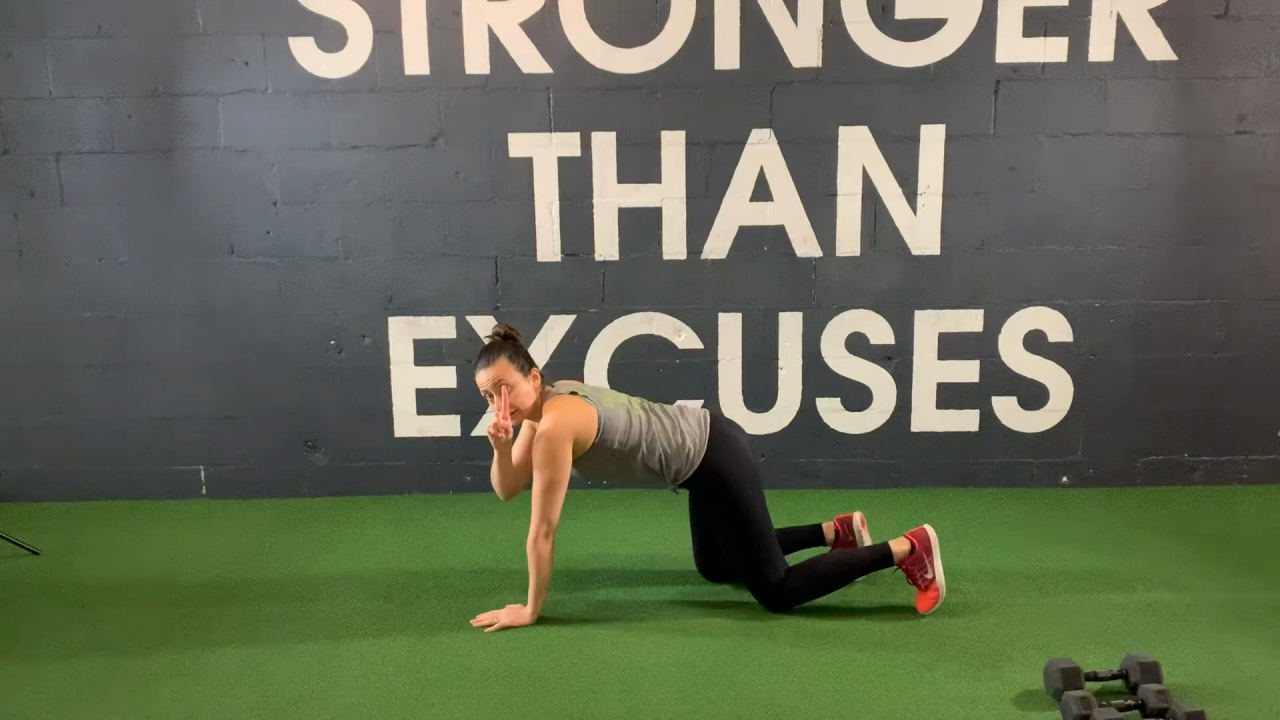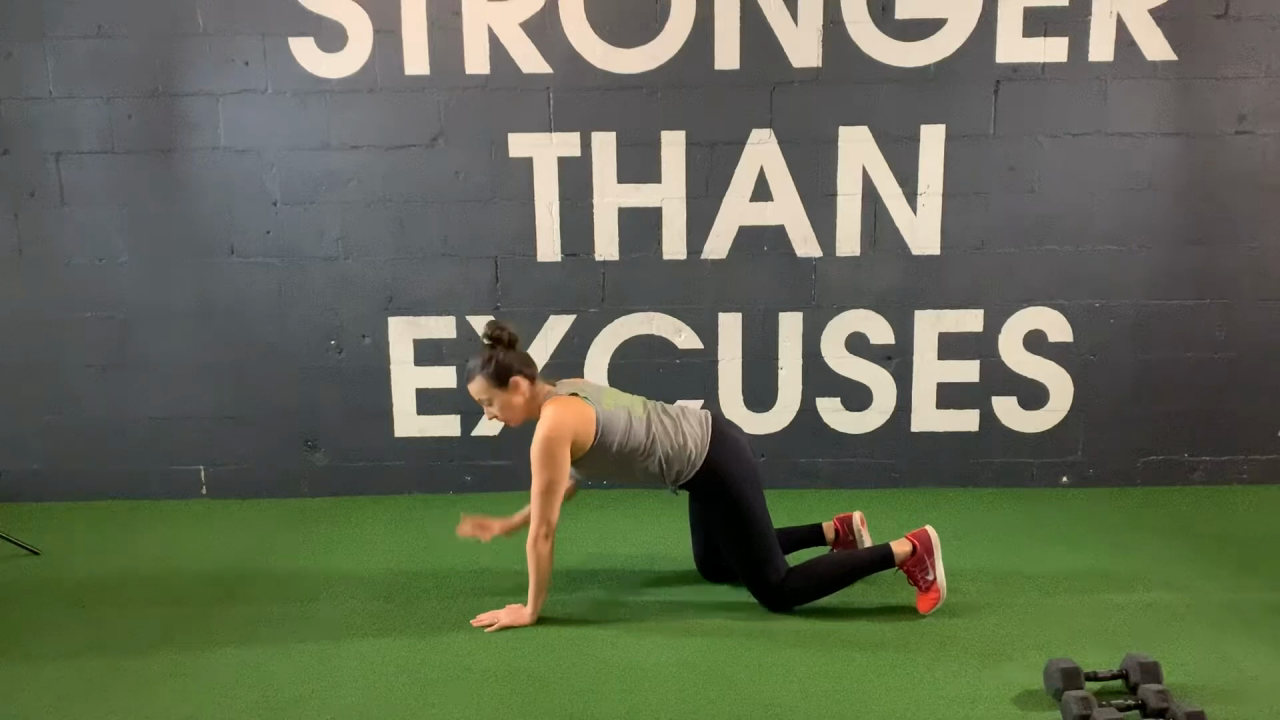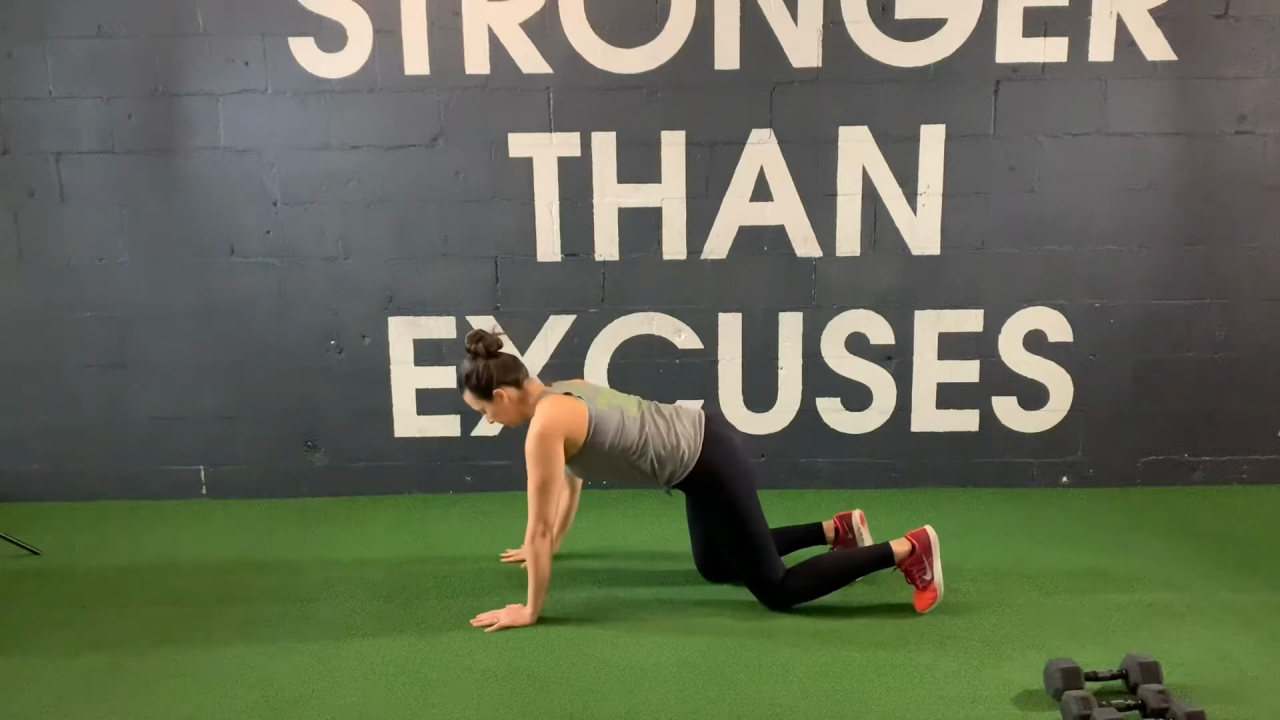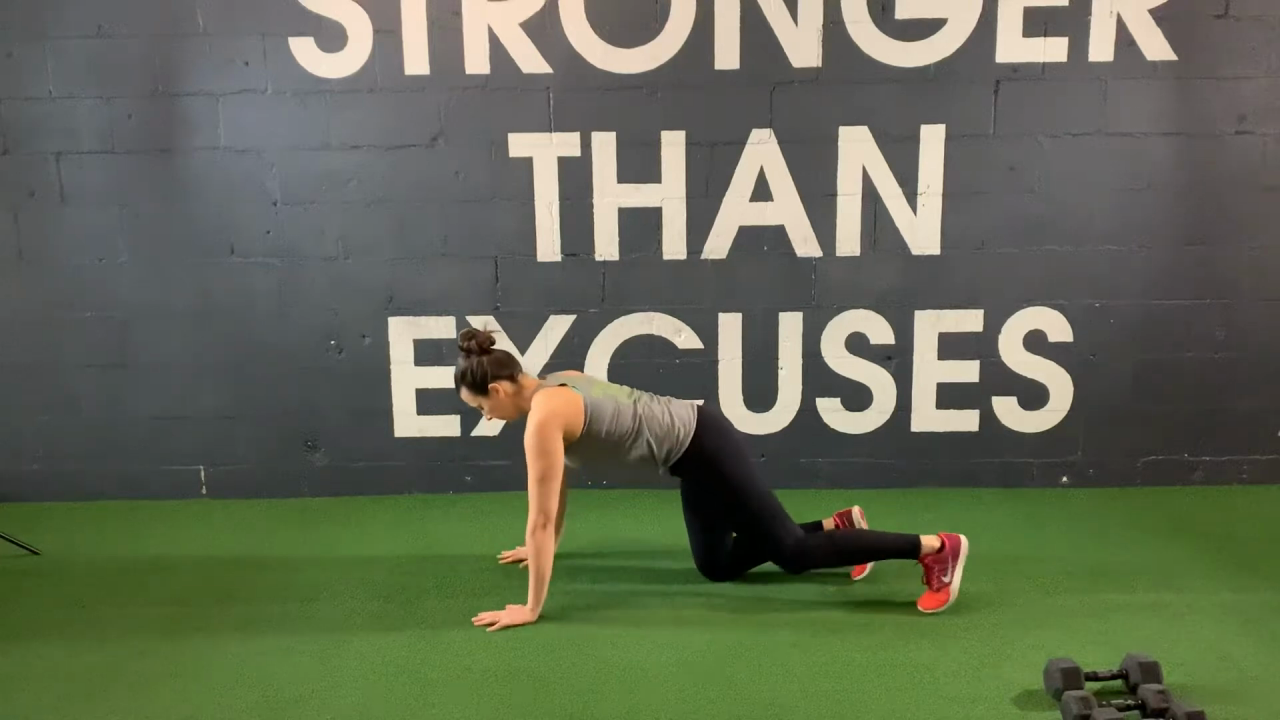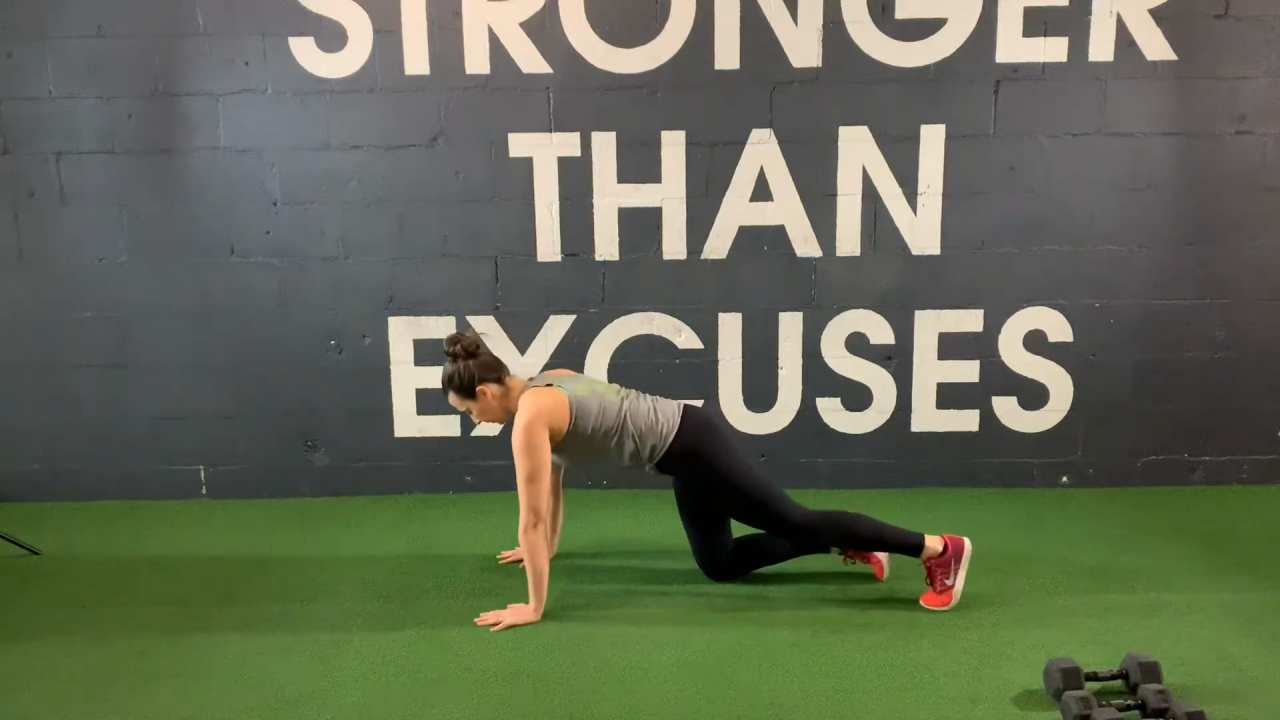
dt=0.3s
person 1, frame 1
left shoulder: (555, 425)
right shoulder: (547, 402)
left elbow: (542, 530)
right elbow: (507, 489)
left wrist: (530, 610)
right wrist: (501, 446)
left hip: (714, 459)
right hip: (707, 441)
left knee: (776, 591)
right knee: (715, 568)
left ankle: (908, 548)
right ankle: (838, 531)
person 1, frame 2
left shoulder: (552, 427)
right shoulder: (562, 391)
left elbow: (544, 532)
right elbow: (571, 476)
left wrist: (531, 610)
right wrist: (505, 524)
left hip: (716, 463)
right hip: (709, 442)
left knee: (777, 592)
right knee: (715, 568)
left ankle: (910, 549)
right ankle: (838, 531)
person 1, frame 3
left shoulder: (544, 424)
right shoulder: (561, 393)
left elbow: (538, 526)
right elbow: (571, 480)
left wrist: (531, 609)
right wrist: (546, 548)
left hip: (707, 464)
right hip: (705, 441)
left knee: (775, 590)
right knee: (716, 567)
left ankle: (908, 549)
right ankle: (838, 529)
person 1, frame 4
left shoulder: (541, 417)
right shoulder: (554, 385)
left elbow: (539, 518)
right elbow: (560, 478)
left wrist: (531, 608)
right wrist: (544, 547)
left hip: (702, 448)
right hip: (697, 437)
left knee: (792, 553)
right knee: (717, 564)
left ankle: (938, 548)
right ankle: (837, 524)
person 1, frame 5
left shoulder: (528, 418)
right shoulder: (545, 384)
left elbow: (532, 518)
right elbow: (553, 476)
left wrist: (535, 606)
right wrist: (546, 548)
left hip: (690, 446)
right hip: (688, 433)
left knee: (793, 522)
right knee: (720, 564)
left ankle: (940, 549)
right ankle: (848, 536)
